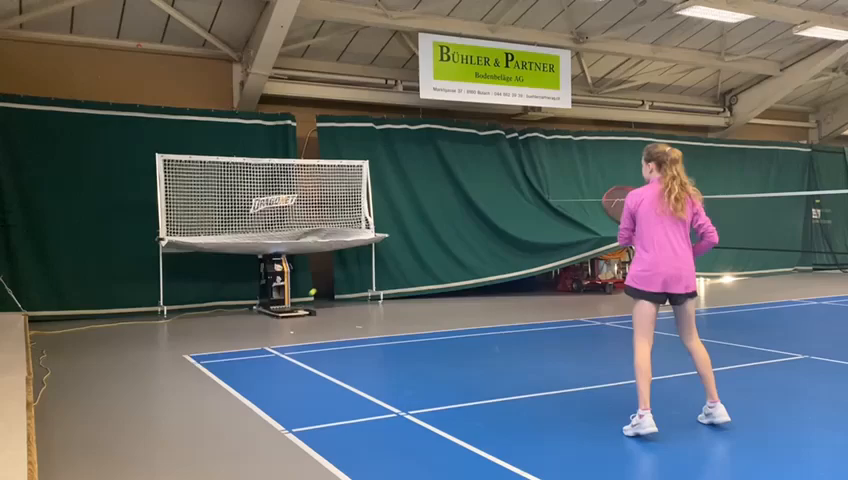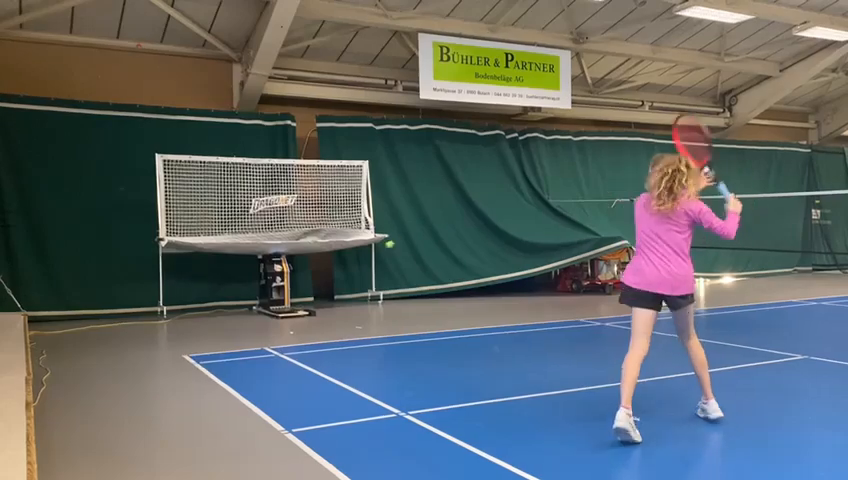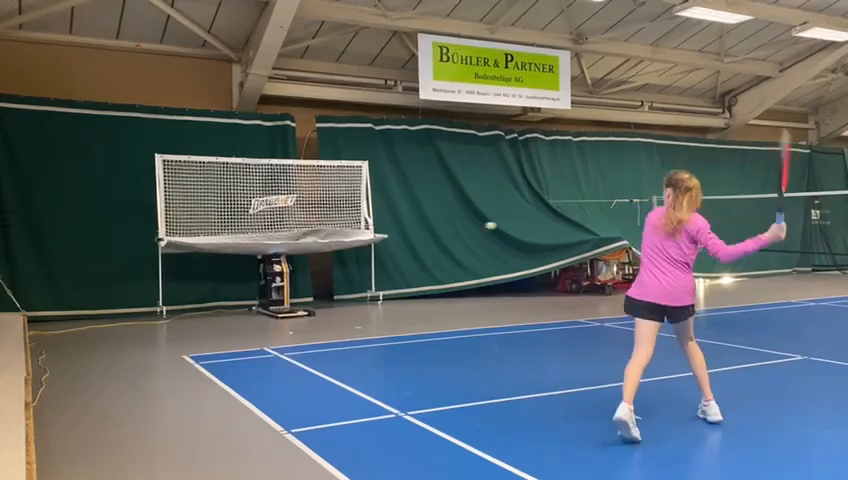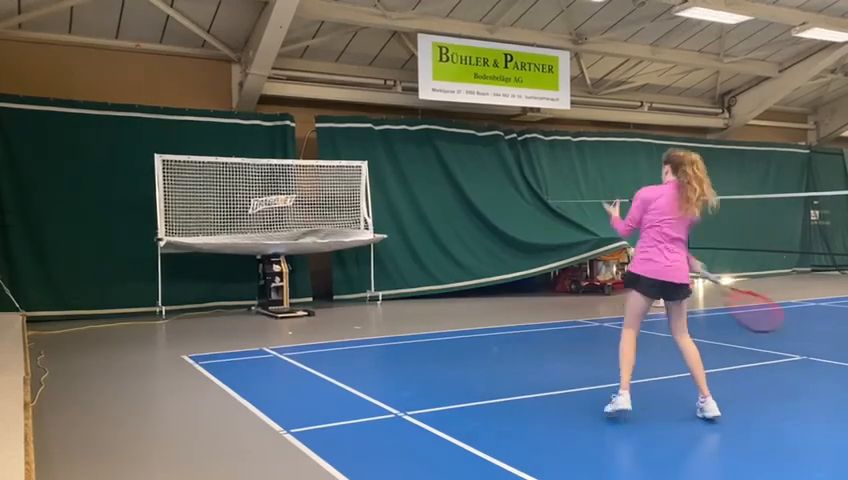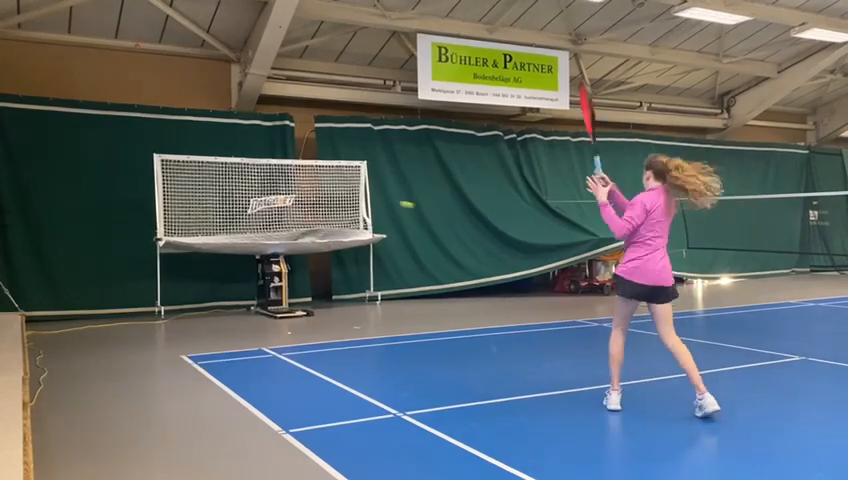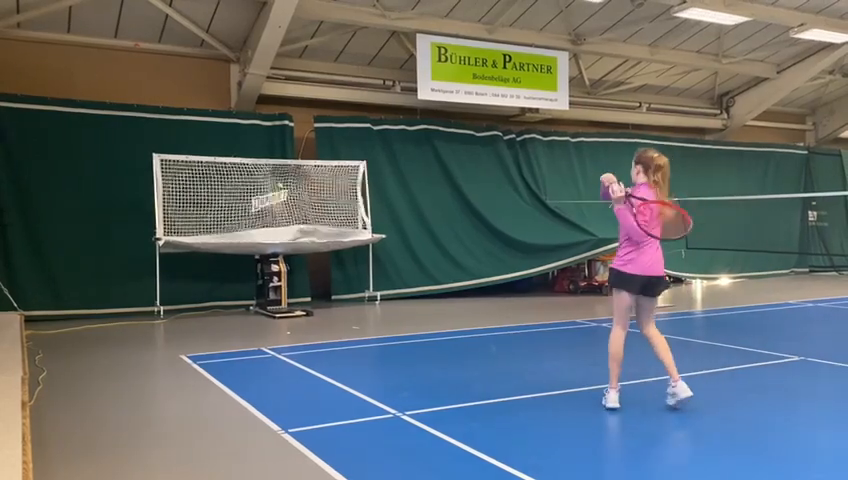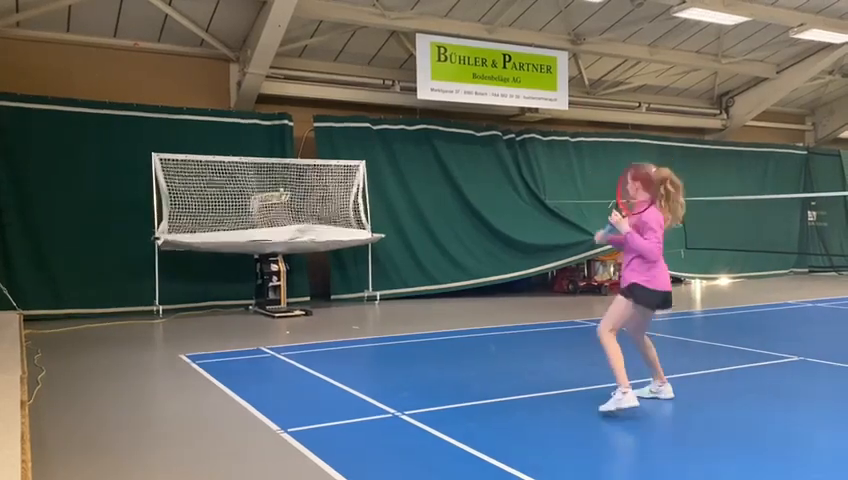
dt=0.2s
person 1, frame 1
left shoulder: (636, 197)
right shoulder: (689, 196)
left elbow: (624, 240)
right elbow: (710, 239)
left hip: (646, 277)
right hip: (681, 277)
left knee: (642, 344)
right knee: (691, 339)
left ankle: (644, 415)
right ankle: (714, 405)
person 1, frame 2
left shoulder: (642, 202)
right shoulder: (691, 205)
right elbow: (727, 232)
right wrist: (733, 211)
left hip: (641, 282)
right hip: (678, 283)
left knee: (638, 350)
right knee: (689, 338)
left ankle: (625, 413)
right ankle: (709, 401)
person 1, frame 3
left shoulder: (650, 217)
right shoulder: (696, 222)
right elbow: (725, 254)
right wrist: (768, 236)
left hip: (646, 294)
right hip: (680, 294)
left knee: (641, 355)
right knee: (688, 344)
left ankle: (626, 407)
right ankle: (709, 404)
person 1, frame 4
left shoulder: (647, 194)
right shoulder: (692, 203)
left elbow: (625, 231)
left wrist: (614, 216)
right wrist: (690, 261)
left hip: (647, 271)
right hip: (676, 274)
left knee: (629, 332)
right knee: (682, 336)
left ankle: (623, 394)
right ankle: (706, 400)
person 1, frame 5
left shoulder: (645, 200)
right shoulder: (665, 199)
left elbow: (620, 231)
right elbow: (630, 208)
left wrist: (603, 201)
right wrist: (610, 188)
left hip: (634, 274)
right hip: (661, 277)
left knee: (618, 331)
right knee: (670, 337)
left ankle: (614, 393)
right ankle: (703, 394)
person 1, frame 6
left shoulder: (643, 195)
right shoulder: (642, 192)
left elbow: (633, 234)
right elbow: (609, 197)
left wrist: (620, 202)
right wrist: (608, 184)
left hip: (631, 268)
right hip: (653, 270)
left knee: (618, 328)
right knee: (648, 328)
left ankle: (613, 392)
right ankle: (676, 384)
person 1, frame 7
left shoulder: (650, 214)
right shoulder: (644, 212)
left elbow: (653, 254)
right elbow: (627, 241)
left wrist: (624, 230)
right wrist: (609, 236)
left hip: (645, 285)
right hip: (651, 285)
left knee: (605, 331)
right knee: (637, 333)
left ankle: (624, 391)
right ankle: (660, 383)
